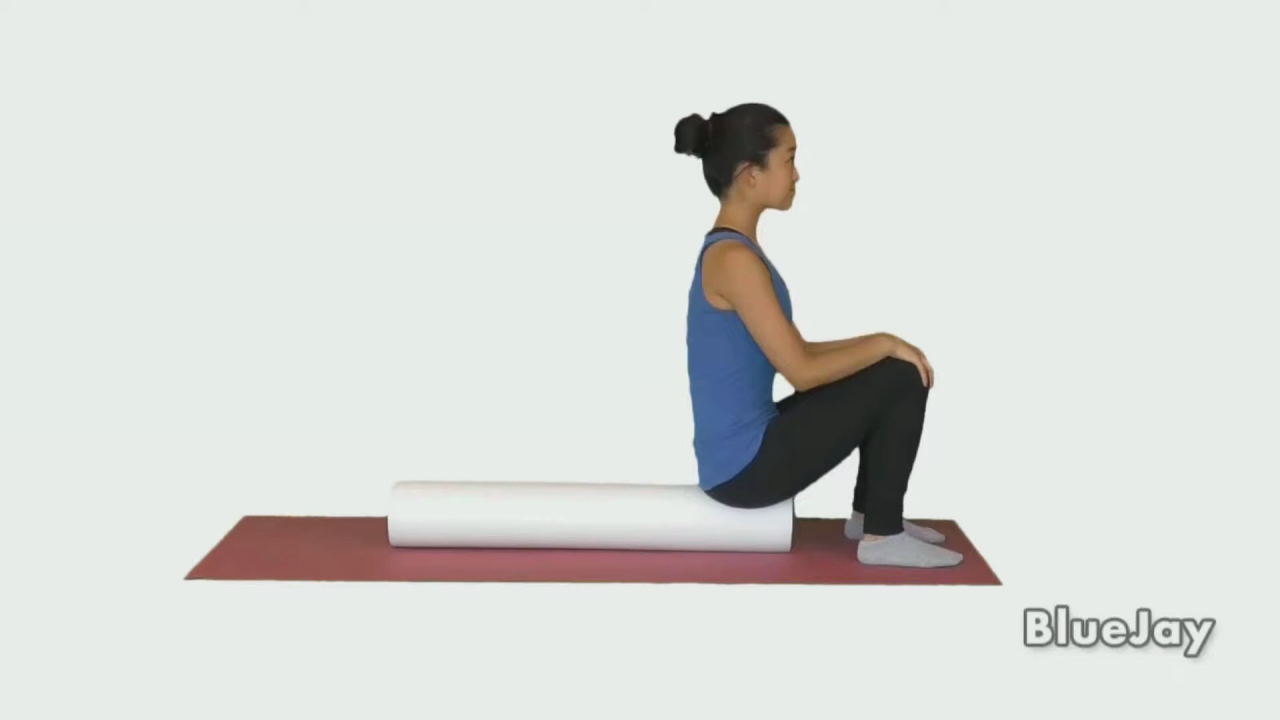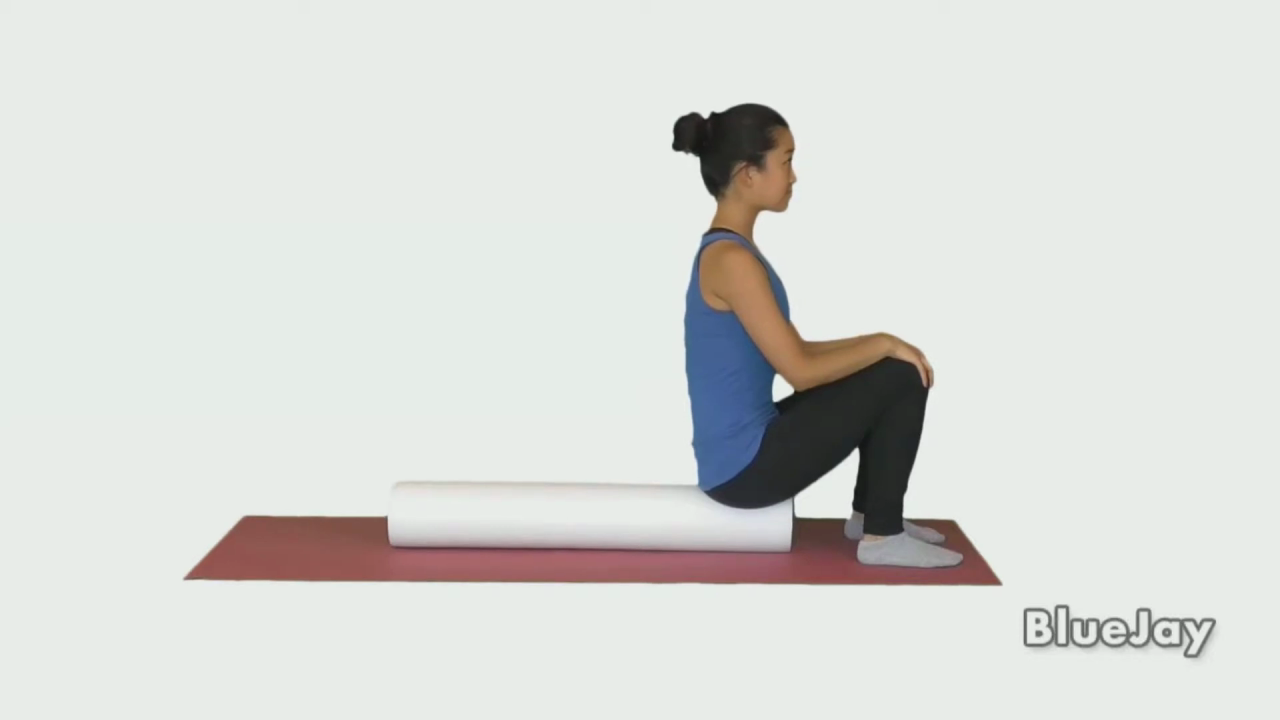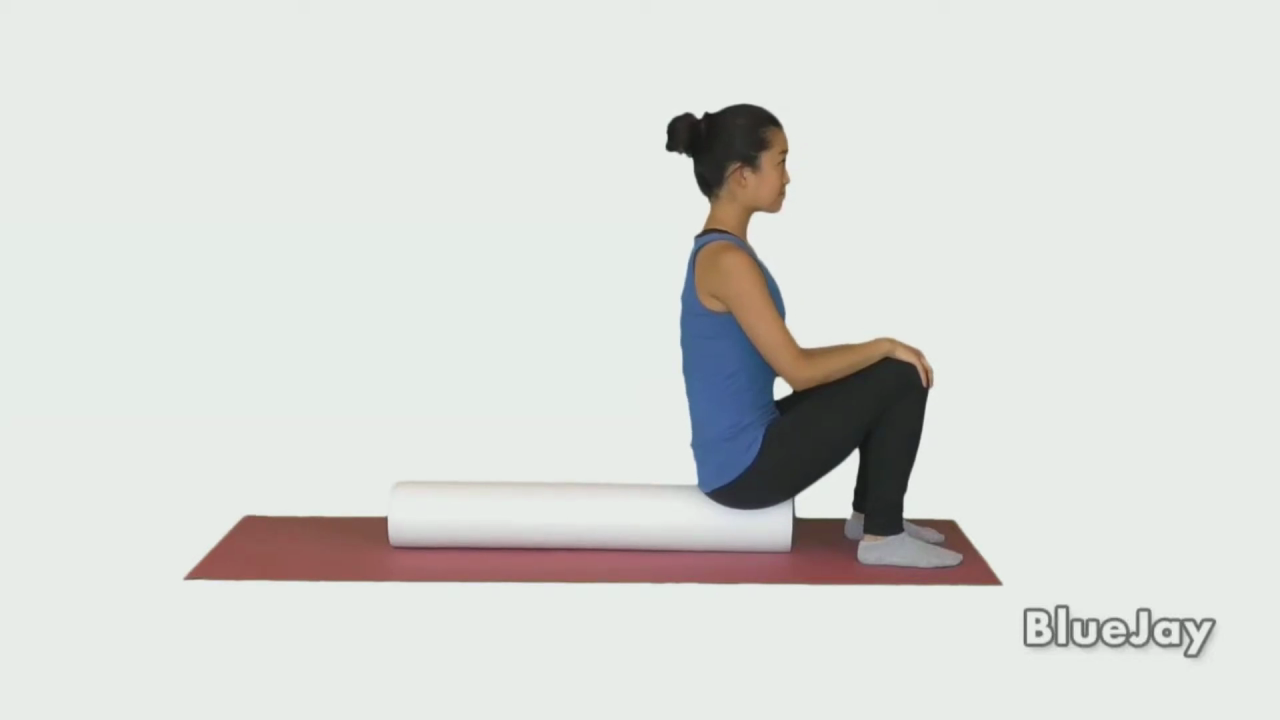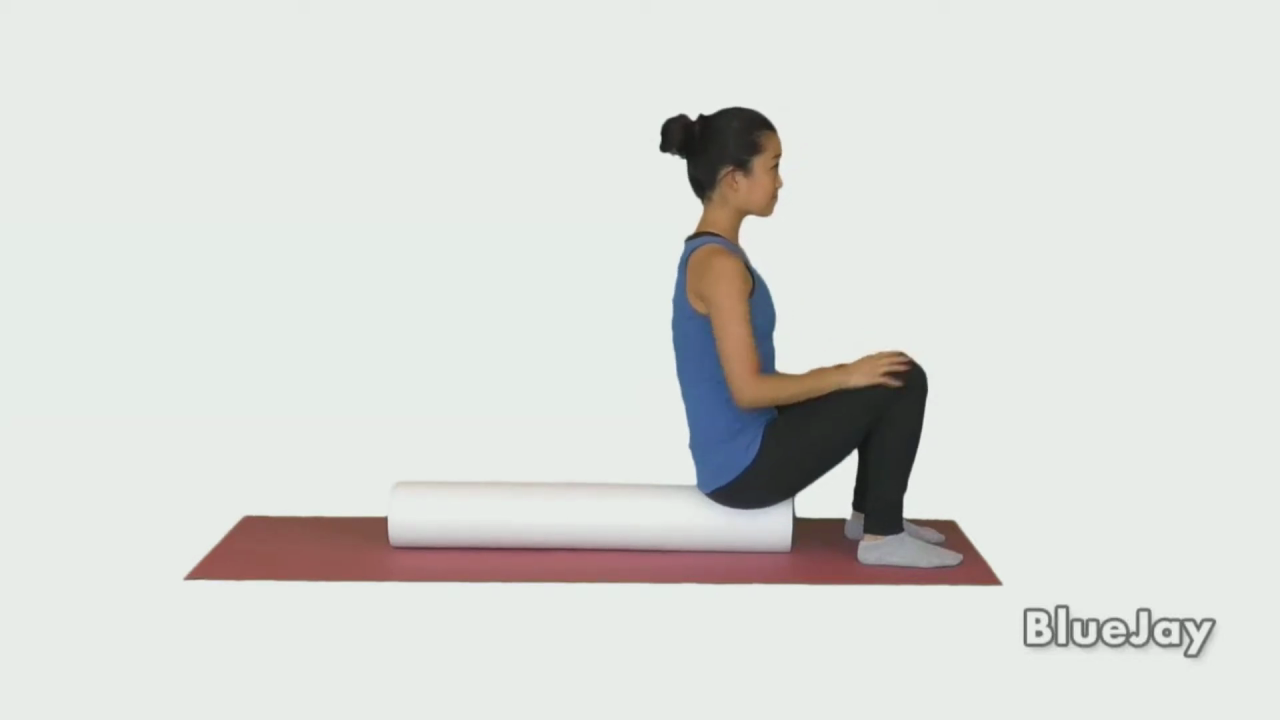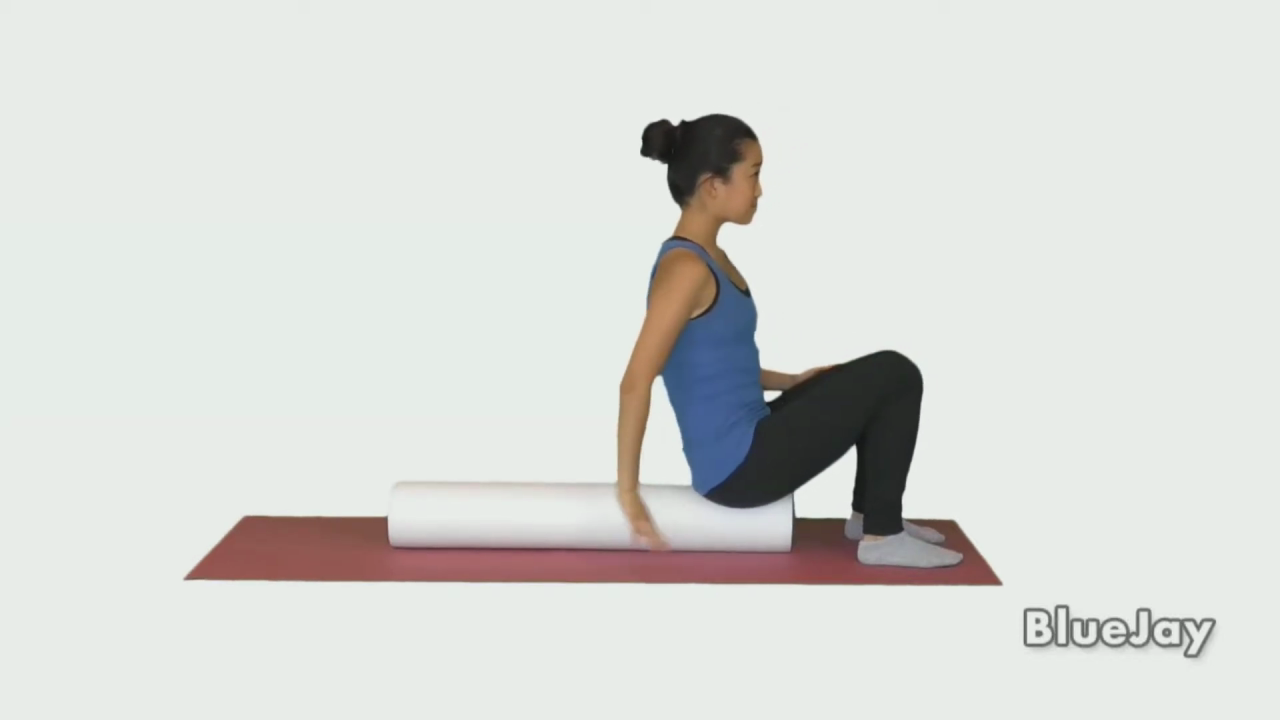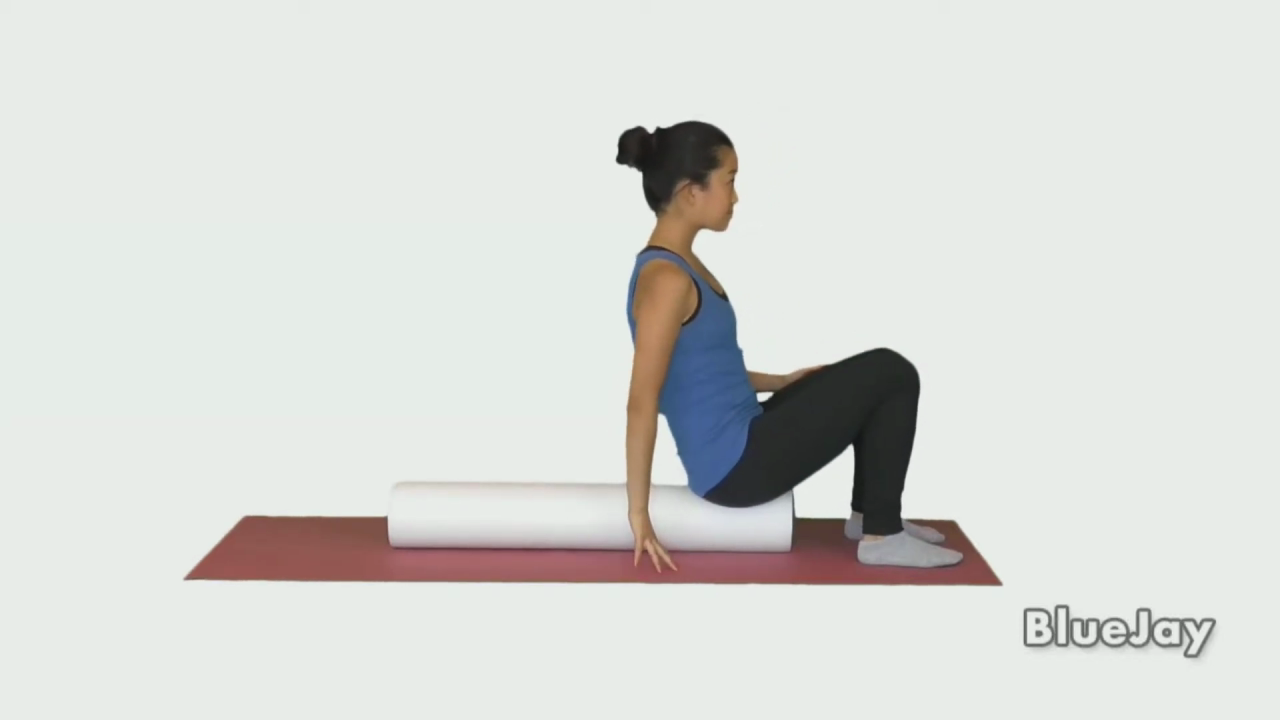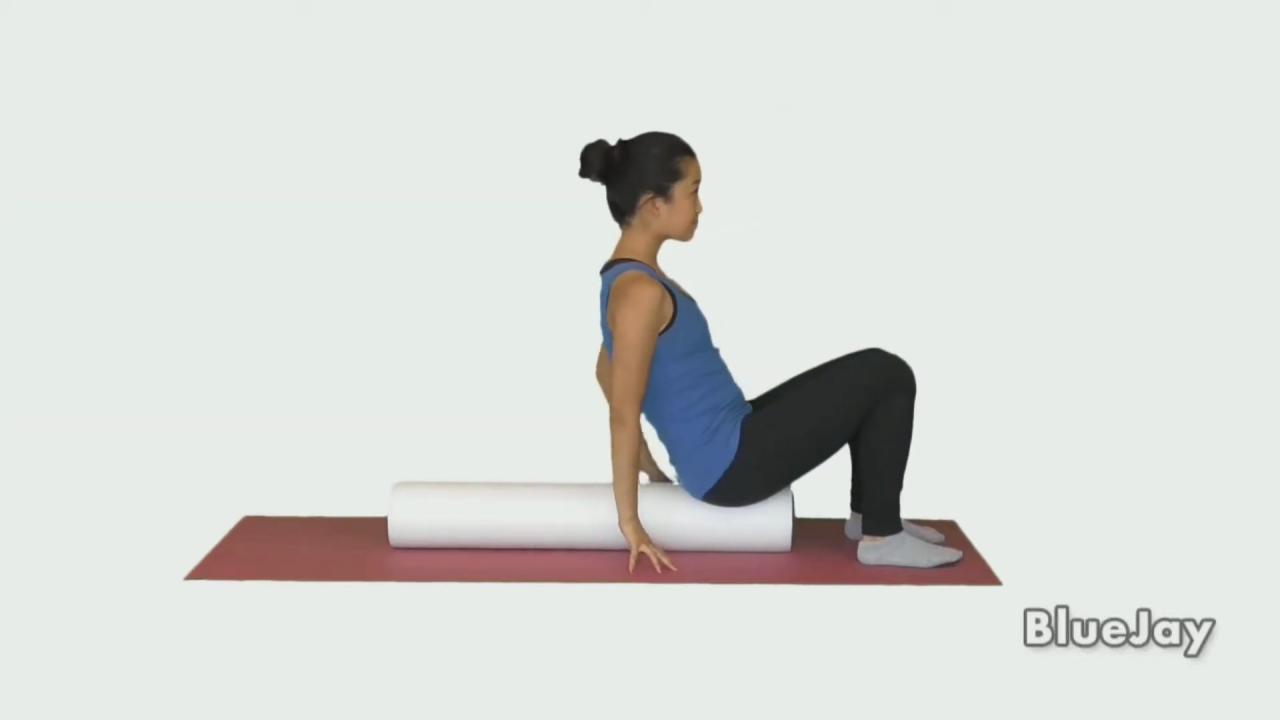
dt=0.7s
person 1, frame 1
left shoulder: (733, 248)
right shoulder: (734, 258)
left elbow: (795, 352)
right elbow: (802, 371)
left wrist: (878, 345)
right wrist: (884, 343)
left hip: (744, 450)
right hip: (745, 464)
left knee: (891, 373)
right knee: (904, 378)
left ankle: (871, 514)
right ankle: (881, 537)
person 1, frame 2
left shoulder: (730, 249)
right shoulder: (730, 259)
left elbow: (794, 351)
right elbow: (799, 371)
left wrist: (877, 344)
right wrist: (883, 344)
left hip: (745, 448)
right hip: (744, 466)
left knee: (890, 372)
right knee: (903, 380)
left ankle: (869, 514)
right ankle: (882, 538)
person 1, frame 3
left shoulder: (720, 249)
right shoulder: (727, 260)
left elbow: (780, 358)
right elbow: (798, 371)
left wrist: (869, 350)
right wrist: (883, 346)
left hip: (742, 449)
right hip: (745, 465)
left knee: (886, 374)
right knee: (903, 378)
left ankle: (869, 513)
right ankle: (882, 536)
person 1, frame 4
left shoulder: (714, 251)
right shoulder: (719, 264)
right elbow: (745, 389)
left wrist: (815, 379)
right wrist: (840, 378)
left hip: (745, 451)
right hip: (744, 467)
left knee: (882, 378)
right knee: (903, 379)
left ankle: (869, 513)
right ankle: (882, 536)
person 1, frame 5
left shoulder: (708, 257)
right shoulder: (685, 268)
right elbow: (635, 383)
left wrist: (791, 381)
right wrist: (629, 490)
left hip: (746, 443)
right hip: (739, 465)
left knee: (881, 380)
right knee: (895, 376)
left ankle: (870, 514)
right ankle: (882, 537)
person 1, frame 6
left shoulder: (678, 263)
right shoulder: (666, 279)
right elbow: (642, 402)
left wrist: (778, 382)
right wrist: (638, 513)
left hip: (740, 441)
right hip: (736, 465)
left knee: (879, 373)
right knee: (893, 376)
left ankle: (868, 514)
right ankle: (882, 536)
person 1, frame 7
left shoulder: (632, 273)
right shoulder: (639, 290)
left elbow: (606, 372)
right elbow: (624, 414)
left wrist: (647, 460)
right wrist: (630, 521)
left hip: (730, 441)
right hip: (730, 465)
left knee: (873, 374)
right knee: (887, 375)
left ankle: (869, 514)
right ankle: (881, 536)
